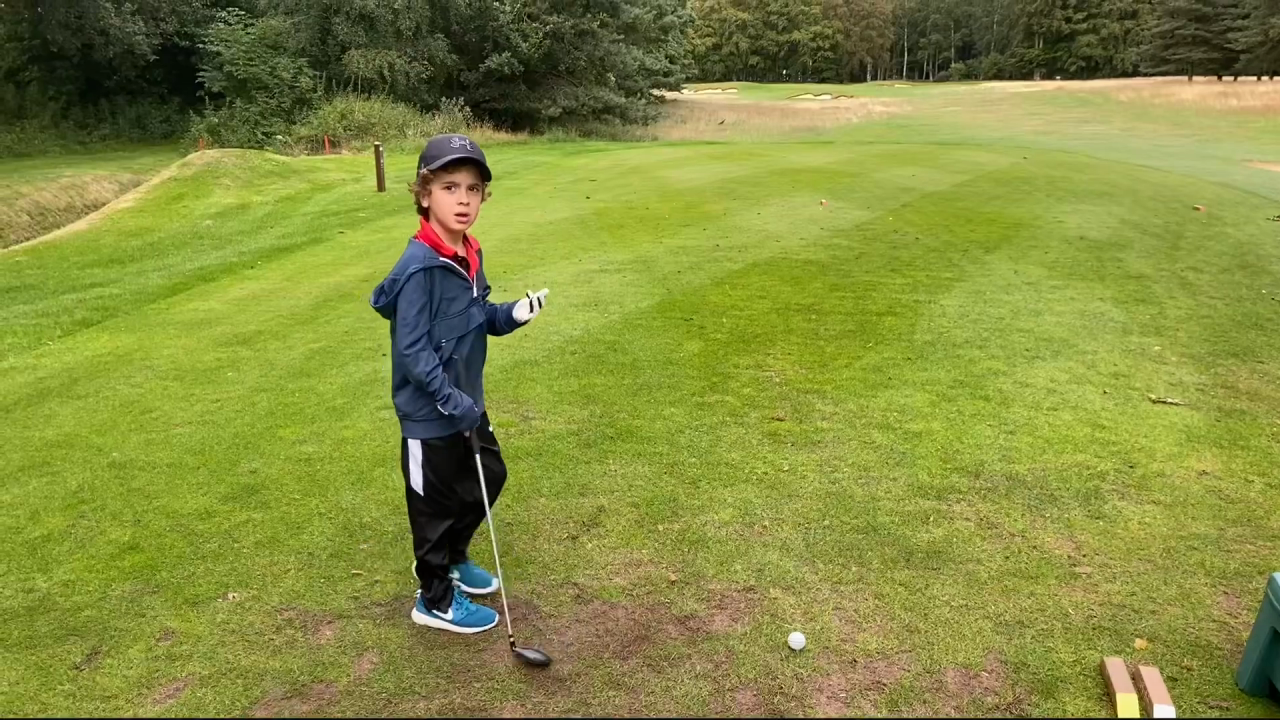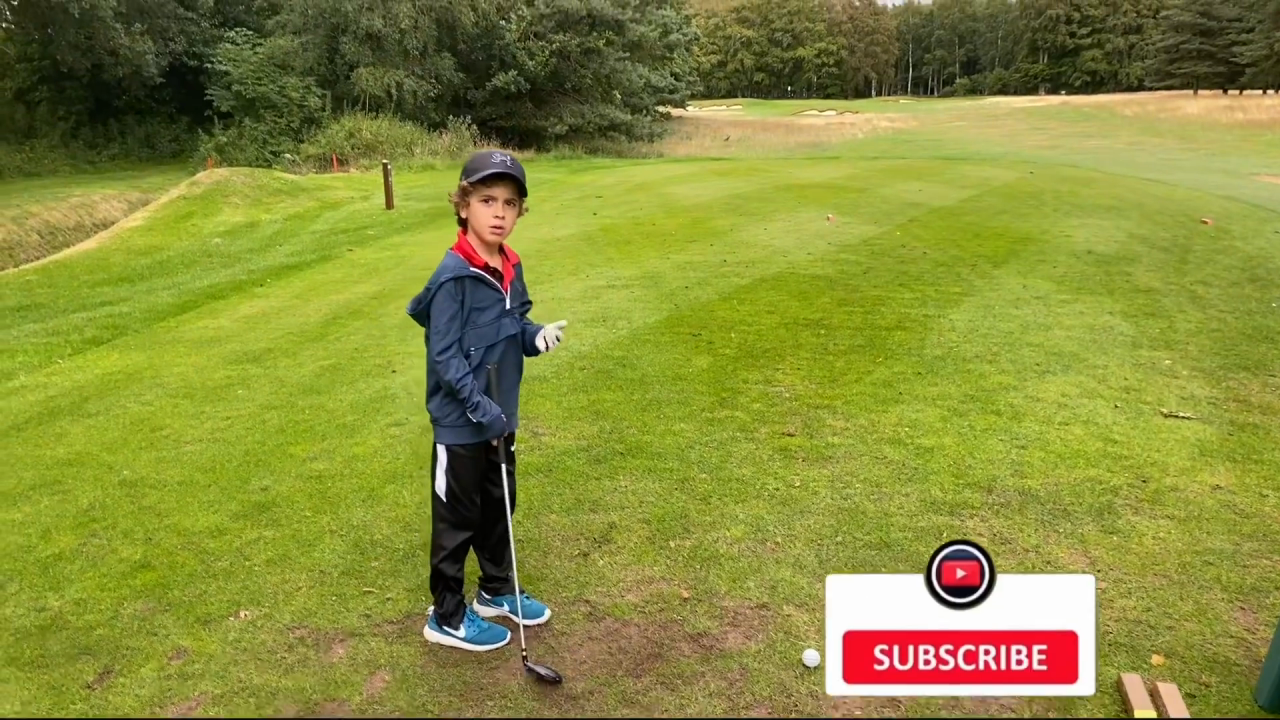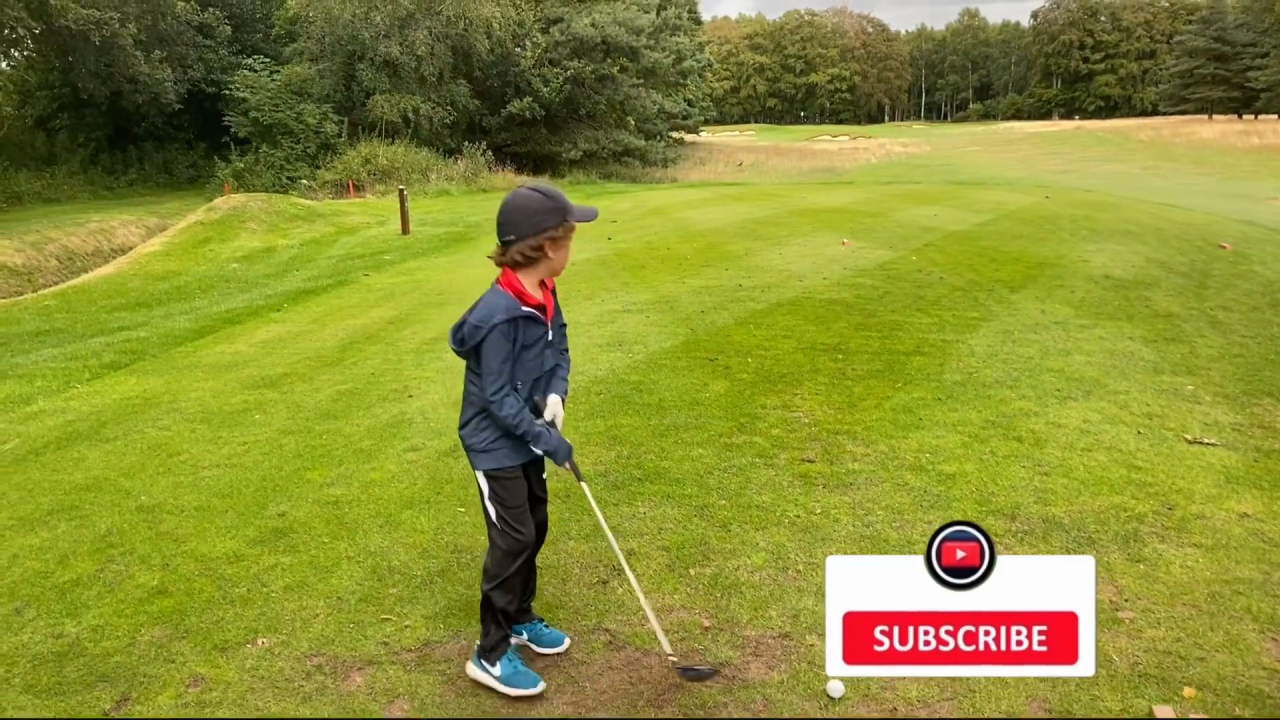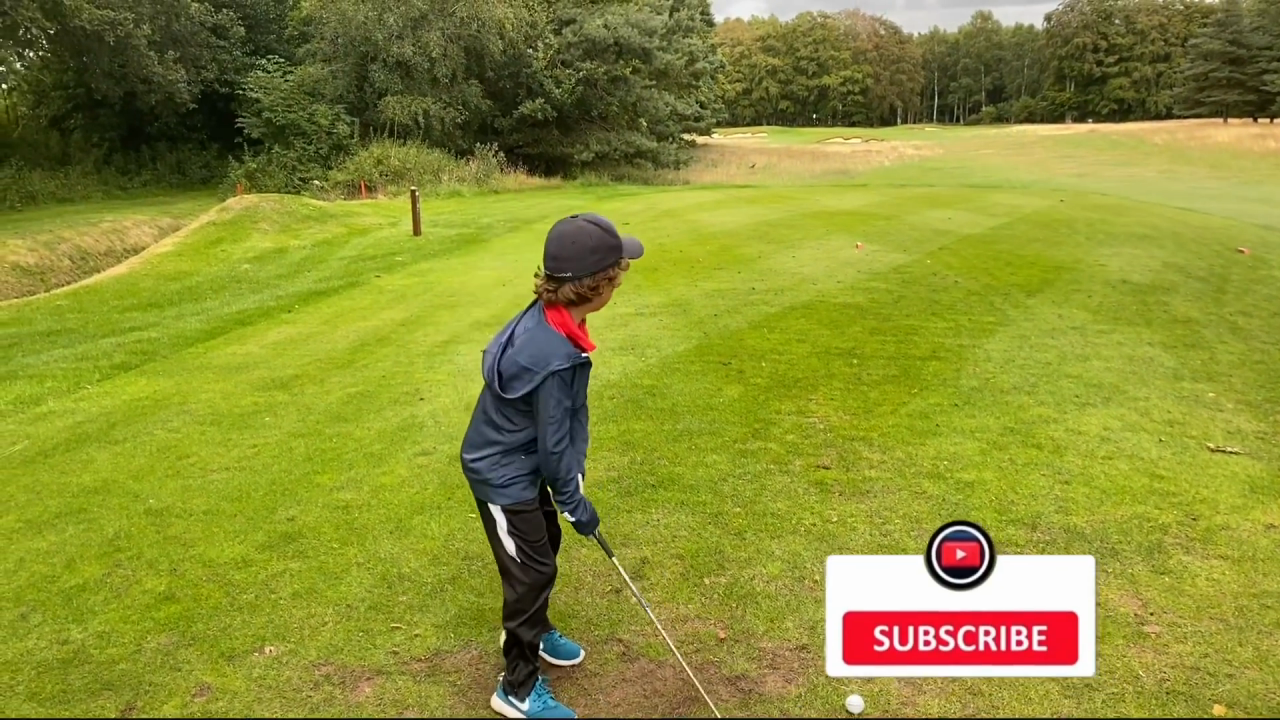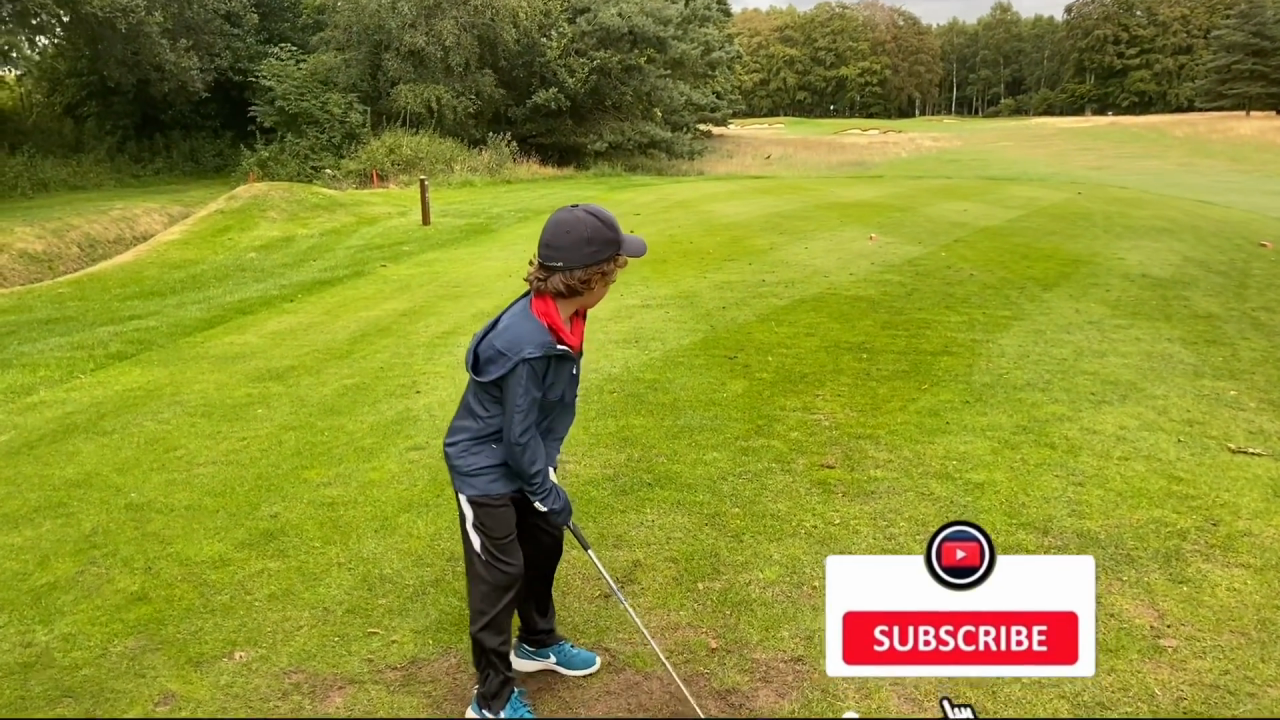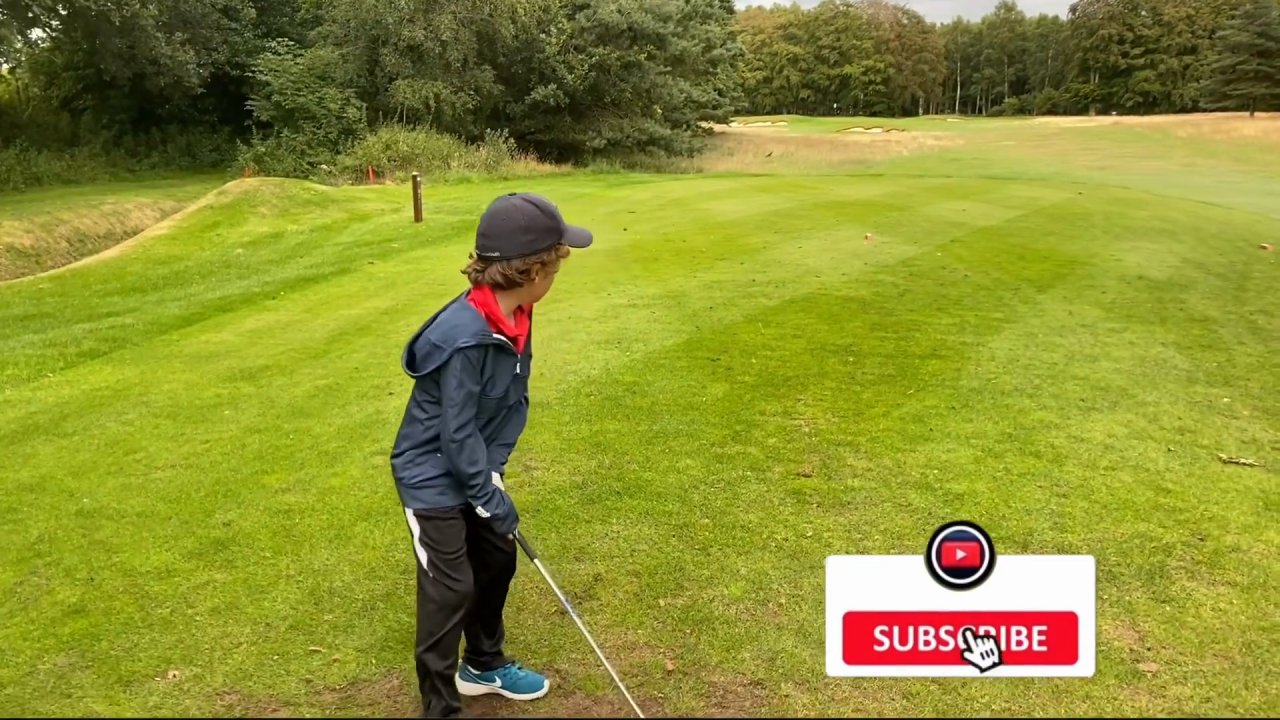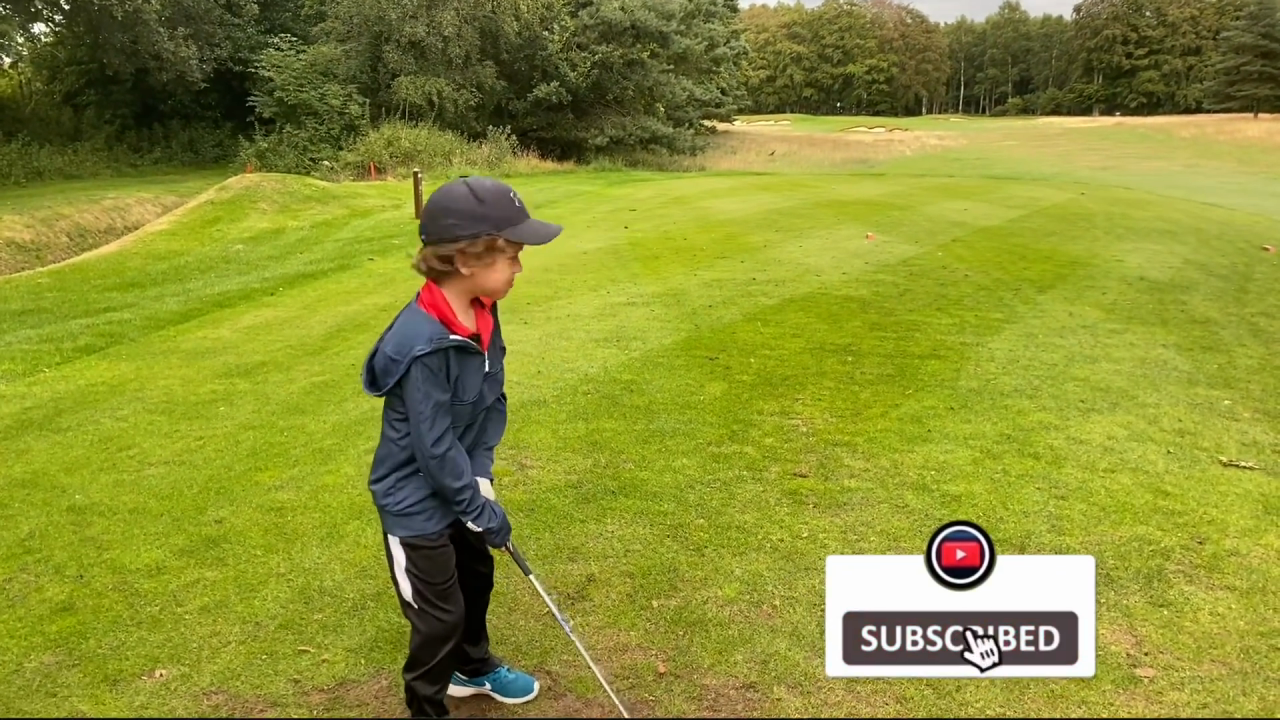
dt=0.5s
person 1, frame 1
left shoulder: (469, 254)
right shoulder: (419, 268)
right elbow: (413, 352)
left wrist: (512, 314)
right wrist: (453, 403)
left hip: (465, 402)
right hip: (429, 413)
left knee: (489, 476)
right knee: (438, 505)
left ankle: (451, 559)
right ankle: (436, 600)
person 1, frame 2
left shoulder: (509, 267)
right shoulder: (454, 277)
right elbow: (445, 357)
left wrist: (537, 336)
right wrist: (482, 409)
left hip: (500, 415)
right hip: (462, 422)
left knee: (499, 506)
right knee: (458, 517)
left ankle: (496, 593)
right ankle: (447, 617)
person 1, frame 3
left shoulder: (544, 294)
right shoulder: (501, 316)
left elbow: (558, 351)
right elbow: (497, 397)
left wrist: (557, 394)
right wrist: (543, 438)
left hip: (524, 436)
right hip: (495, 444)
left knee: (533, 531)
right knee: (512, 540)
left ankle: (519, 618)
right ankle: (492, 655)
person 1, frame 4
left shoulder: (554, 317)
right shoulder: (552, 358)
left elbow: (572, 411)
right elbow: (552, 443)
left wrist: (577, 469)
right wrist: (574, 502)
left hip: (519, 464)
right hip: (501, 473)
left knee: (545, 545)
right knee: (532, 570)
left ankle: (532, 630)
person 1, frame 5
left shoulder: (565, 317)
right shoulder: (526, 345)
left elbow: (562, 400)
right elbow: (519, 433)
left wrist: (548, 467)
right wrist: (546, 491)
left hip: (521, 460)
right hip: (485, 466)
left knee: (544, 544)
right knee: (500, 573)
left ankle: (538, 642)
person 1, frame 6
left shoulder: (514, 316)
right shoulder: (462, 338)
left elbow: (514, 402)
right elbow: (457, 433)
left wrist: (495, 473)
right wrist: (491, 496)
left hip: (473, 469)
right hip: (433, 477)
left knee: (497, 561)
right knee: (451, 589)
left ankle: (483, 664)
person 1, frame 7
left shoulder: (482, 314)
right shoulder: (421, 345)
left elbow: (493, 402)
right elbow: (434, 446)
left wrist: (482, 478)
right wrist: (479, 509)
left hip: (458, 487)
right hip: (418, 501)
left knee: (476, 579)
right knee: (440, 615)
left ankle: (472, 667)
